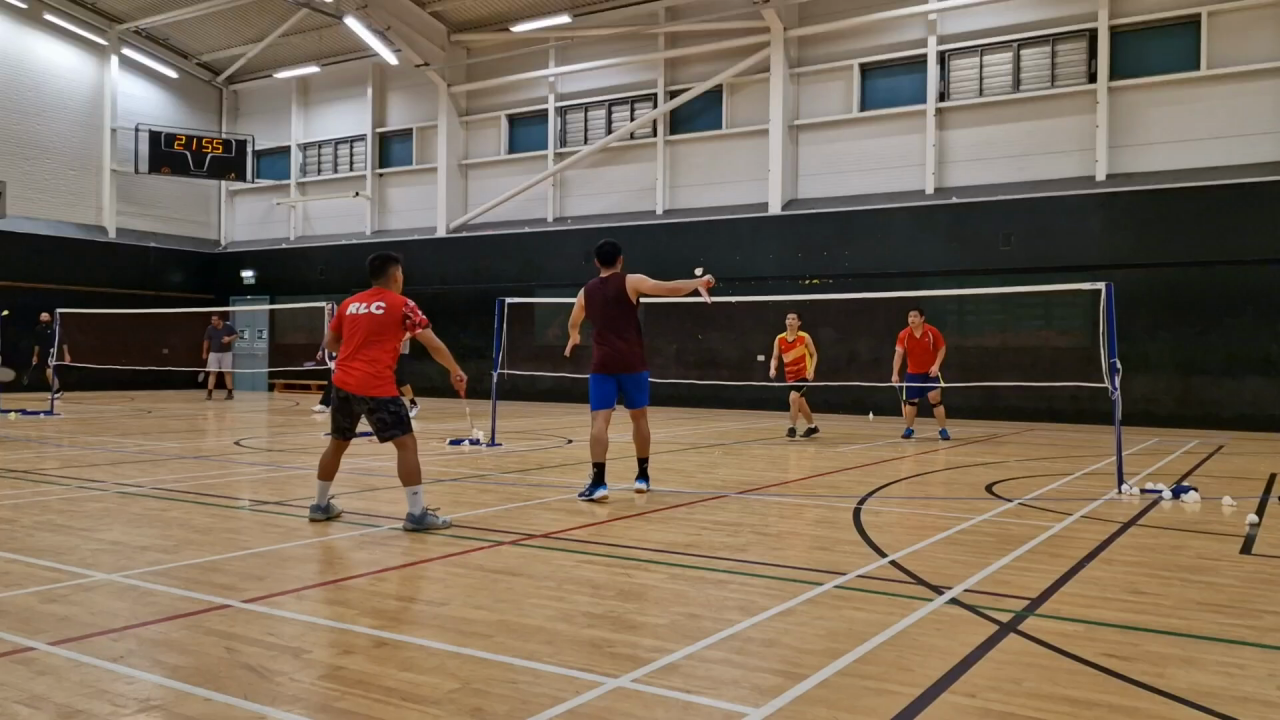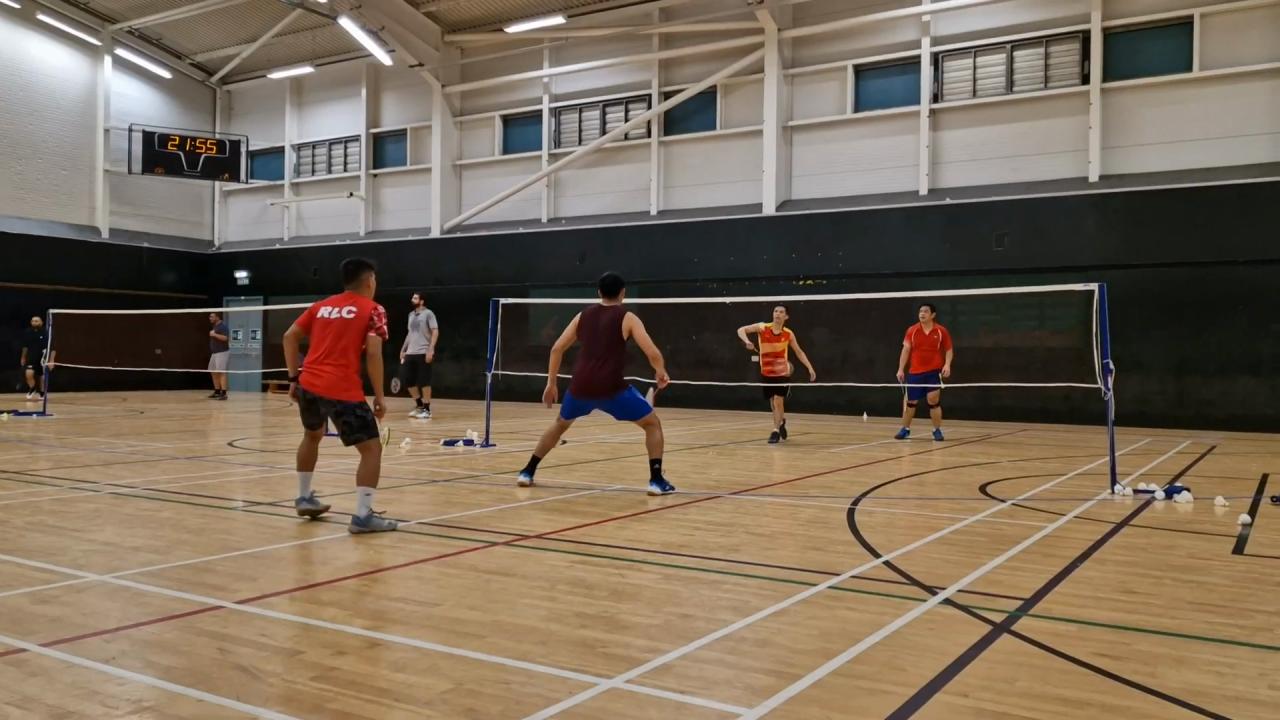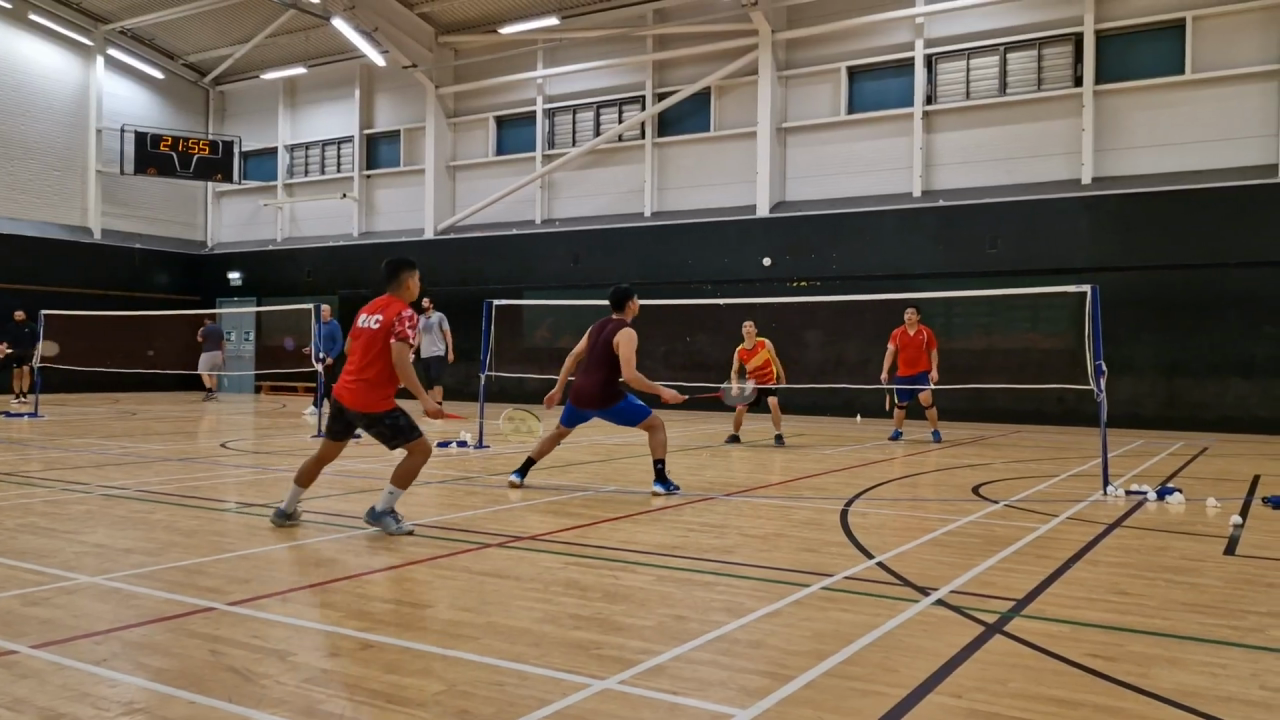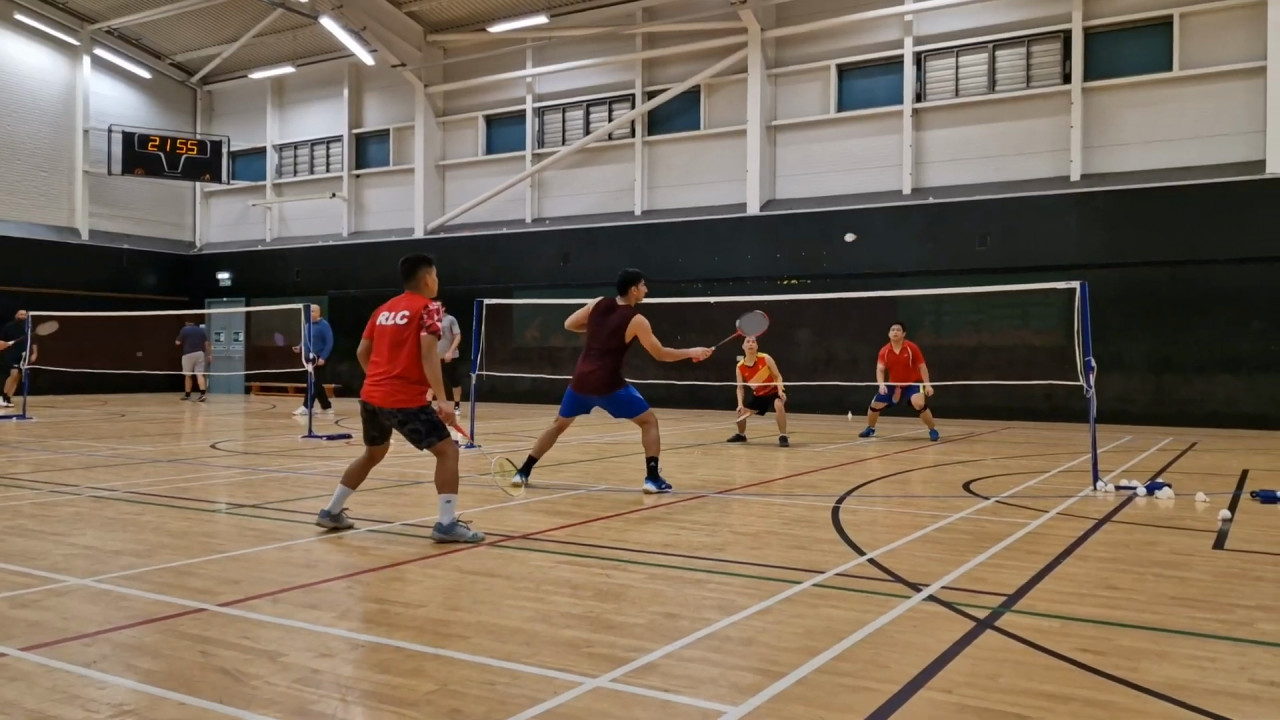
dt=0.5s
person 1, frame 1
left shoulder: (349, 303)
right shoulder: (402, 305)
left elbow: (329, 340)
right elbow: (432, 343)
right wrist: (456, 372)
left hip: (342, 385)
right hip: (377, 388)
left knee: (337, 444)
right knee: (406, 445)
left ankle: (320, 504)
right ankle: (417, 514)
person 1, frame 2
left shoulder: (321, 306)
right shoulder: (373, 310)
left elbow: (290, 338)
right elbow: (374, 355)
left wrist: (294, 378)
right wrist: (379, 396)
left hip: (310, 386)
right hip: (342, 391)
left knee: (313, 436)
right knee: (371, 449)
left ankle: (305, 498)
right ankle: (363, 515)
person 1, frame 3
left shoulder: (370, 309)
right shoulder: (404, 314)
right elbow: (401, 362)
right wrist: (426, 401)
left hip: (343, 395)
right hip: (374, 402)
left knee: (325, 453)
right knee: (420, 450)
left ankle: (285, 510)
right ankle: (382, 510)
person 1, frame 4
left shoulder: (383, 310)
right shoulder: (429, 308)
left elbow: (362, 352)
right elbow: (429, 355)
right wrist: (442, 401)
left hip: (371, 396)
right hip: (405, 400)
left knee: (372, 454)
right knee: (447, 451)
left ankle: (332, 511)
right ankle: (447, 523)
person 2, frame 1
left shoulder: (586, 291)
right shoulder: (631, 281)
left elbow: (573, 323)
right elbow: (668, 289)
left wrist: (573, 338)
right wrist: (699, 282)
left hip: (603, 365)
right hip: (632, 363)
left knee: (600, 421)
right knee: (639, 418)
left ankle: (598, 482)
right ankle: (642, 476)
person 2, frame 2
left shoulder: (583, 316)
right shoulder: (628, 318)
left elbow: (557, 349)
right elbow: (653, 353)
left wrist: (551, 383)
right wrist: (661, 372)
left hip: (580, 386)
right hip: (611, 388)
left knee: (560, 425)
right knee: (652, 424)
left ankle: (528, 472)
right ankle: (657, 480)
person 2, frame 3
left shoulder: (599, 325)
right shoulder: (627, 333)
left elbow: (573, 356)
right elbow: (630, 377)
left wrist: (558, 389)
right wrist: (662, 390)
left hip: (579, 395)
right hip: (607, 398)
left knee: (559, 432)
right knee: (656, 425)
left ankle: (519, 473)
right ankle: (661, 480)
person 2, frame 4
left shoulder: (598, 304)
right shoulder: (636, 321)
left elbow: (569, 325)
right elbow: (660, 354)
right wrist: (692, 353)
left hip: (580, 381)
right hip: (608, 385)
left knee: (558, 424)
right knee: (649, 422)
left ankle: (523, 472)
right ankle: (653, 478)
